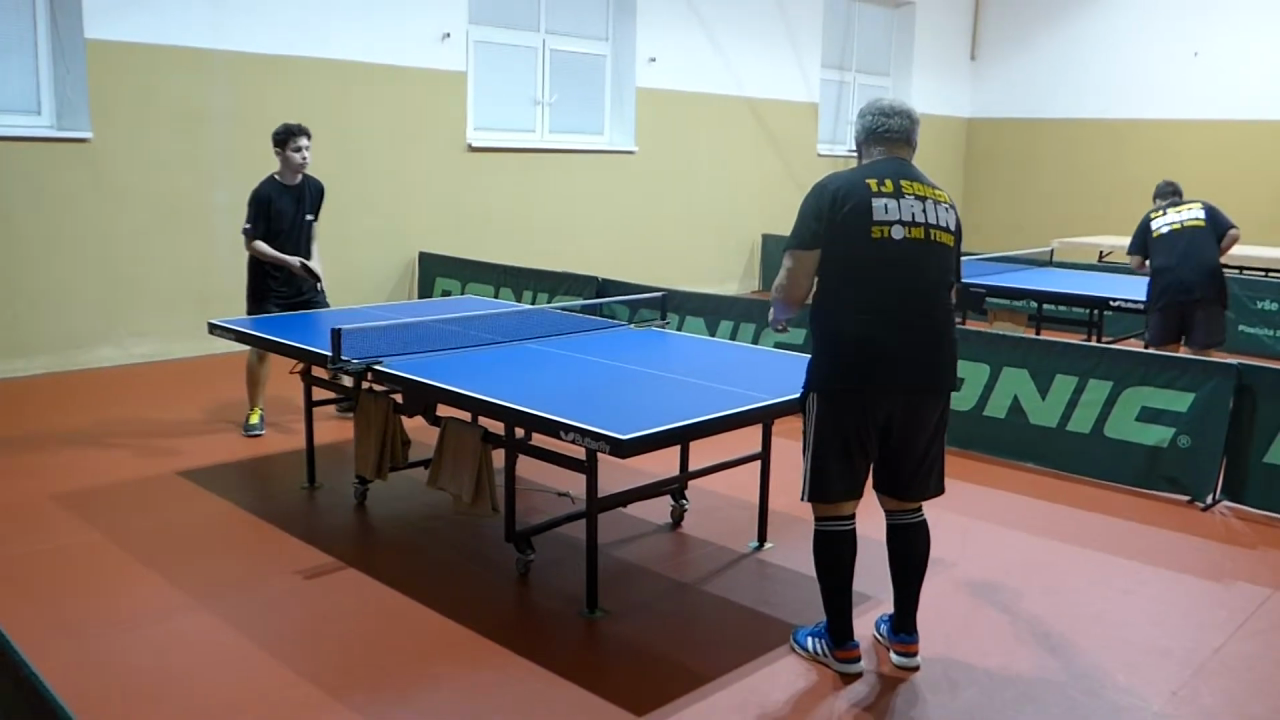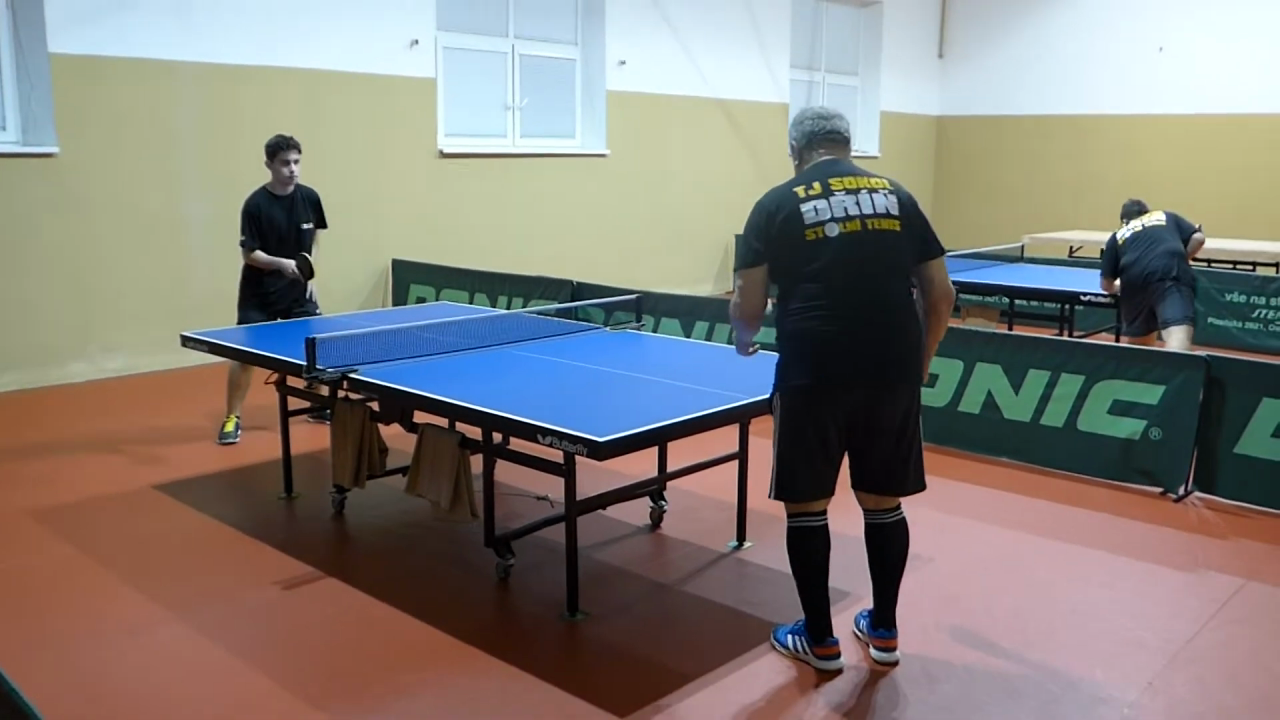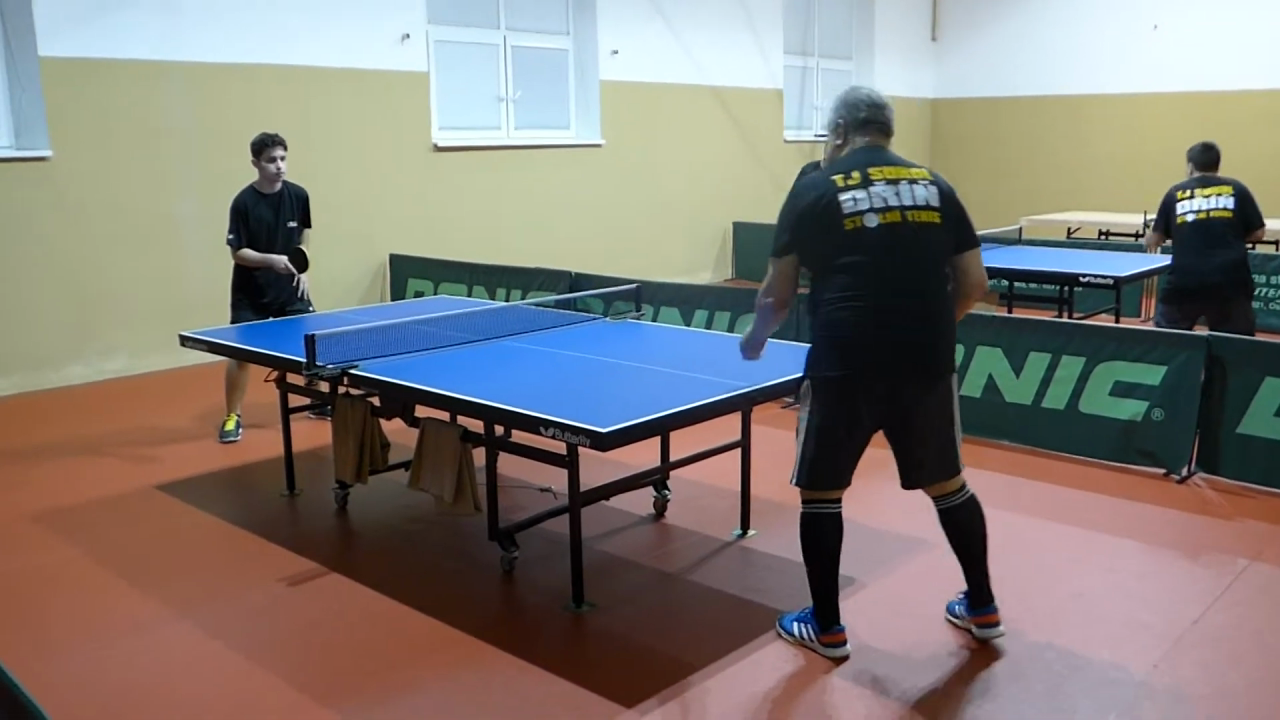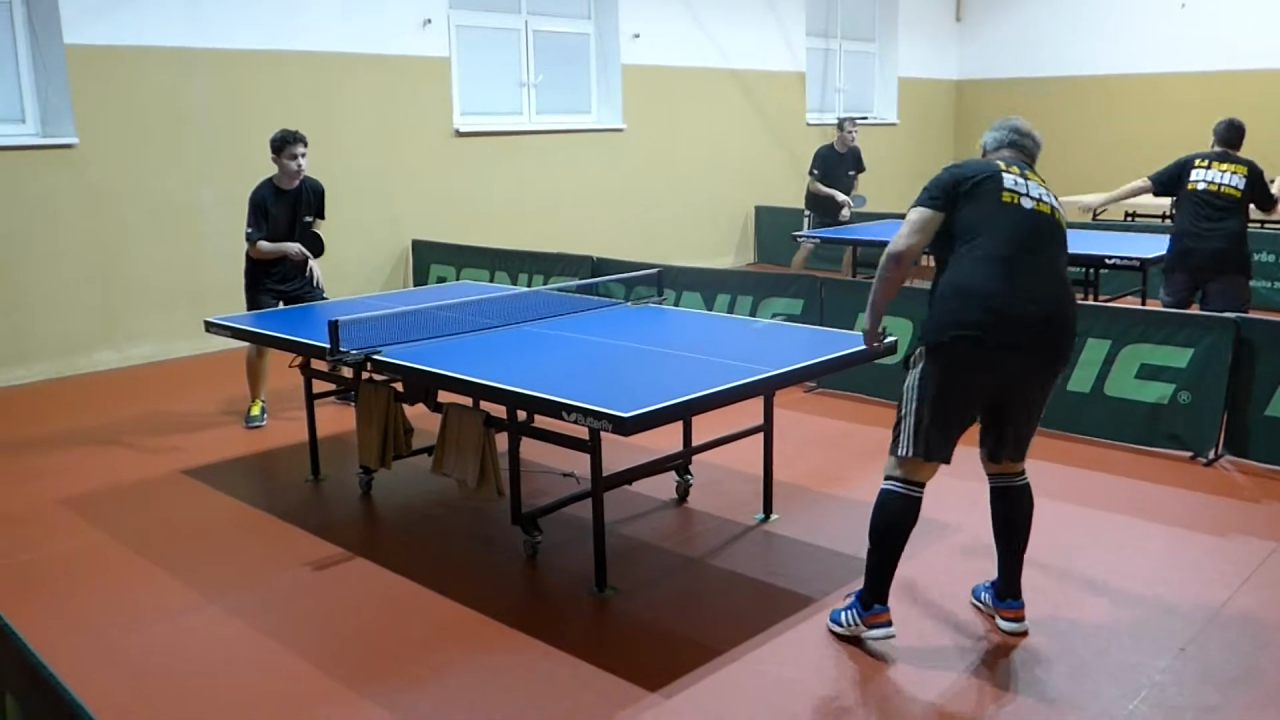
dt=0.7s
person 1, frame 1
left shoulder: (836, 191)
right shoulder: (944, 206)
left elbow: (793, 287)
left wrist: (779, 314)
left hip: (848, 374)
right hip: (928, 375)
left knee: (834, 506)
right knee: (905, 503)
left ankle: (839, 641)
right ankle: (904, 633)
person 1, frame 2
left shoulder: (777, 204)
right shoulder: (896, 195)
left elbow: (748, 306)
right elbow: (941, 295)
left wrist: (744, 338)
right wrist: (920, 361)
left hip: (813, 374)
right hip: (891, 371)
left knee: (806, 504)
right knee: (882, 502)
left ankle: (819, 638)
right ankle: (883, 629)
person 1, frame 3
left shoulder: (813, 191)
right shoulder: (934, 186)
left elbow: (777, 292)
right elbow: (974, 285)
left wrist: (758, 330)
left hip: (844, 364)
right hip: (926, 364)
left knee: (819, 491)
right knee: (947, 485)
left ankle: (826, 625)
right ankle: (983, 607)
person 1, frame 4
left shoulder: (963, 175)
right shoulder: (1052, 205)
left elbow: (903, 248)
left wrist: (875, 312)
left hip: (966, 332)
right hip: (1047, 342)
left knee: (909, 467)
right knee: (1006, 465)
left ankle: (872, 606)
right ankle: (1008, 598)
person 2, frame 1
left shoulder: (315, 188)
right shoulder: (263, 194)
right elbow: (252, 243)
left wrist: (314, 259)
right wrist: (286, 260)
left hip: (305, 281)
right hip: (268, 284)
right knee: (261, 347)
left ankle: (344, 397)
right ankle: (255, 411)
person 2, frame 2
left shoulder: (310, 197)
right shoulder: (255, 204)
right elbow: (248, 254)
right wrist: (281, 263)
left hip: (298, 288)
right hip: (259, 292)
left ankle: (318, 406)
right ankle: (232, 419)
person 2, frame 3
left shoulder: (298, 196)
right shoulder: (243, 202)
right elbow: (237, 253)
left wrist: (301, 268)
right wrist: (271, 260)
left hip: (289, 287)
right hip: (251, 291)
right ankle: (232, 417)
person 2, frame 4
left shoulder: (315, 189)
right shoulder: (261, 196)
right elbow: (254, 248)
left wrist: (312, 259)
right wrist: (285, 247)
left hip: (301, 275)
right hip: (264, 279)
right knee: (260, 341)
right ankle: (257, 402)
person 3, frame 1
left shoulder: (1151, 218)
right shoulder: (1204, 208)
left elbow: (1135, 263)
right elbow: (1233, 234)
left wrist: (1148, 268)
left hip: (1165, 286)
right hip: (1206, 284)
left knee: (1163, 354)
right knee: (1201, 355)
person 3, frame 2
left shoulder: (1117, 235)
right shoulder: (1167, 216)
left elbow: (1106, 284)
right elbow: (1198, 238)
left wrist: (1117, 288)
left hip: (1134, 278)
right hip: (1171, 274)
left knee: (1140, 344)
right knee: (1178, 342)
person 3, frame 3
left shoulder: (1175, 192)
right shoulder: (1236, 189)
left elbow: (1153, 240)
right elbow: (1257, 234)
left wrist: (1150, 241)
left hip: (1185, 282)
right hip: (1230, 282)
person 3, frame 4
left shoulder: (1189, 163)
right shoulder: (1250, 170)
left elbow: (1145, 184)
left wrist: (1103, 200)
left hip: (1185, 252)
right hip: (1227, 257)
